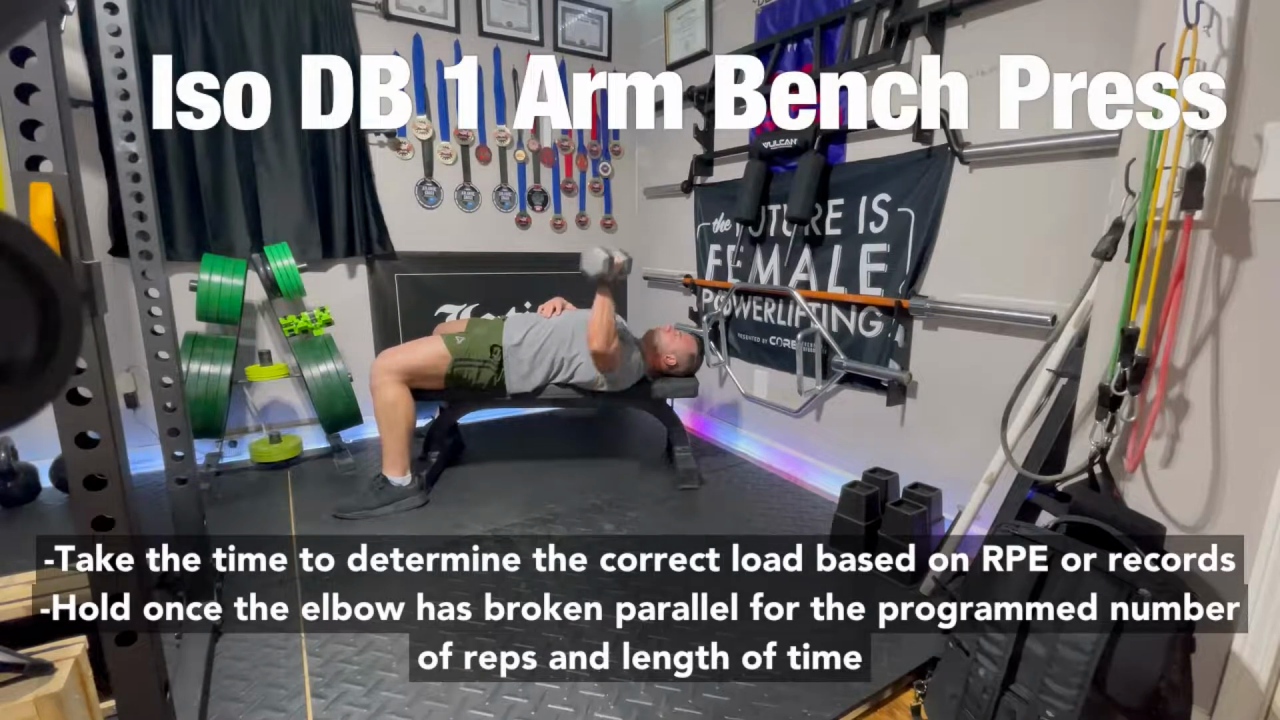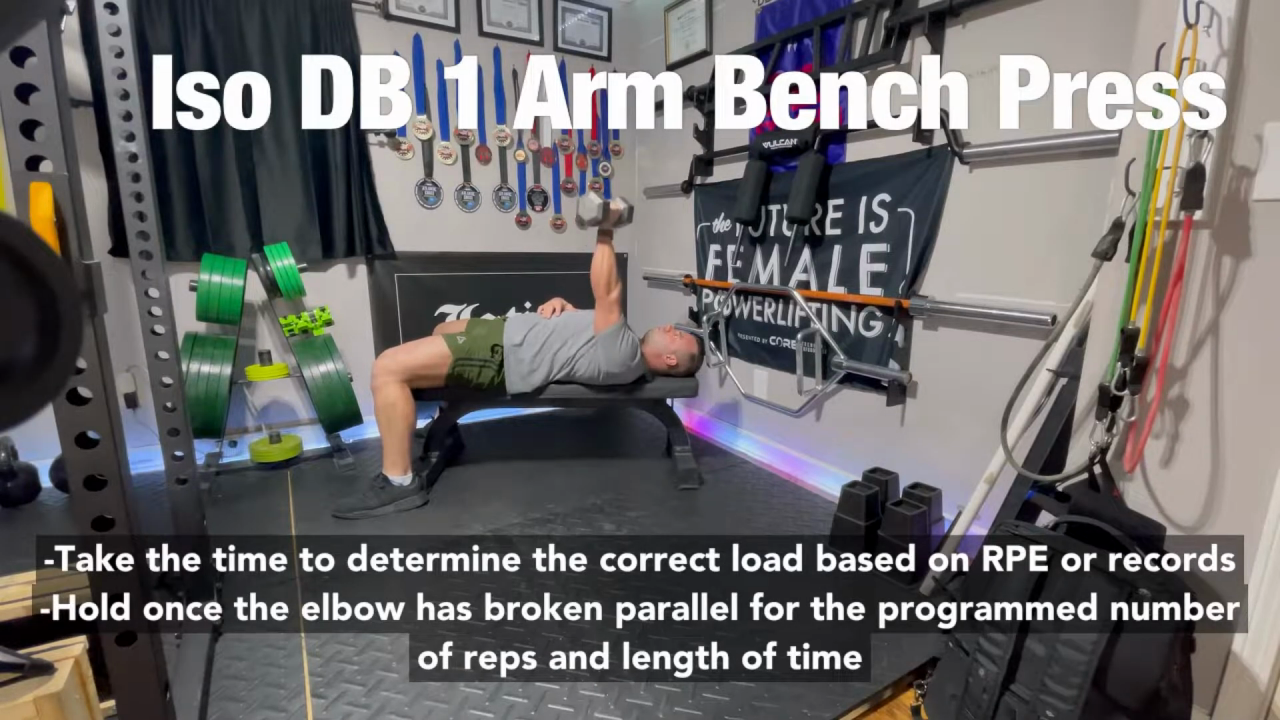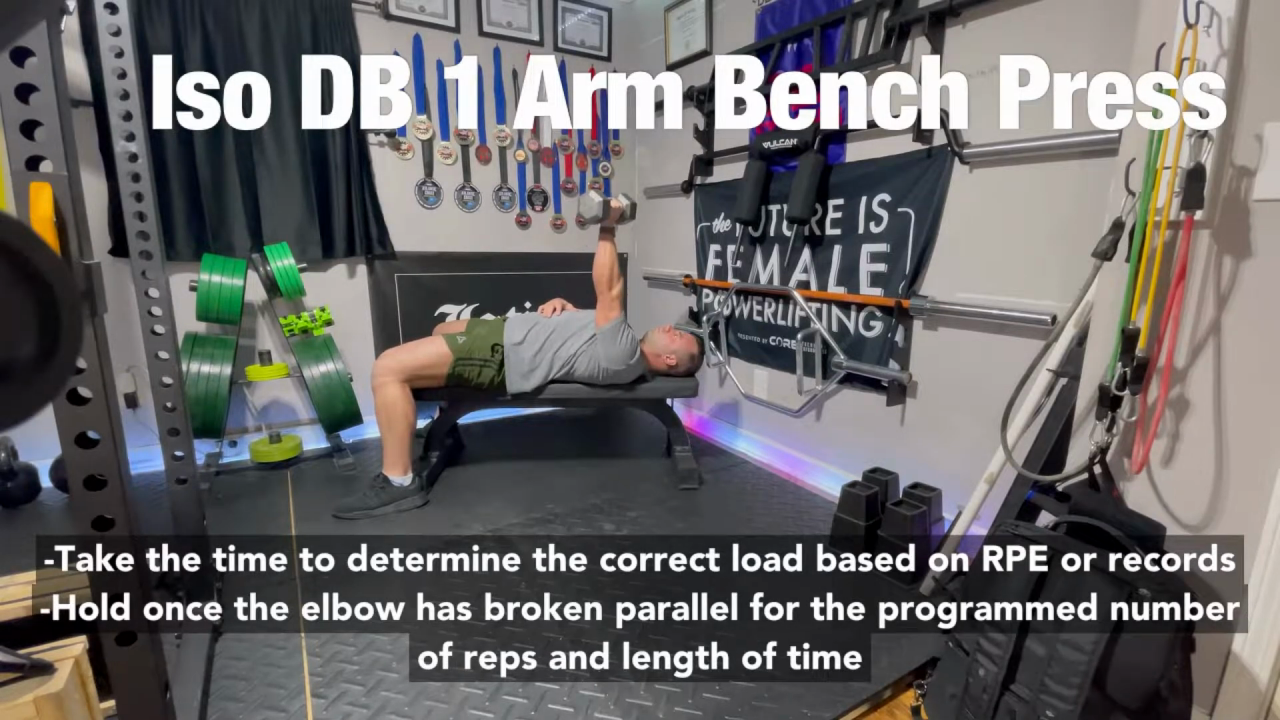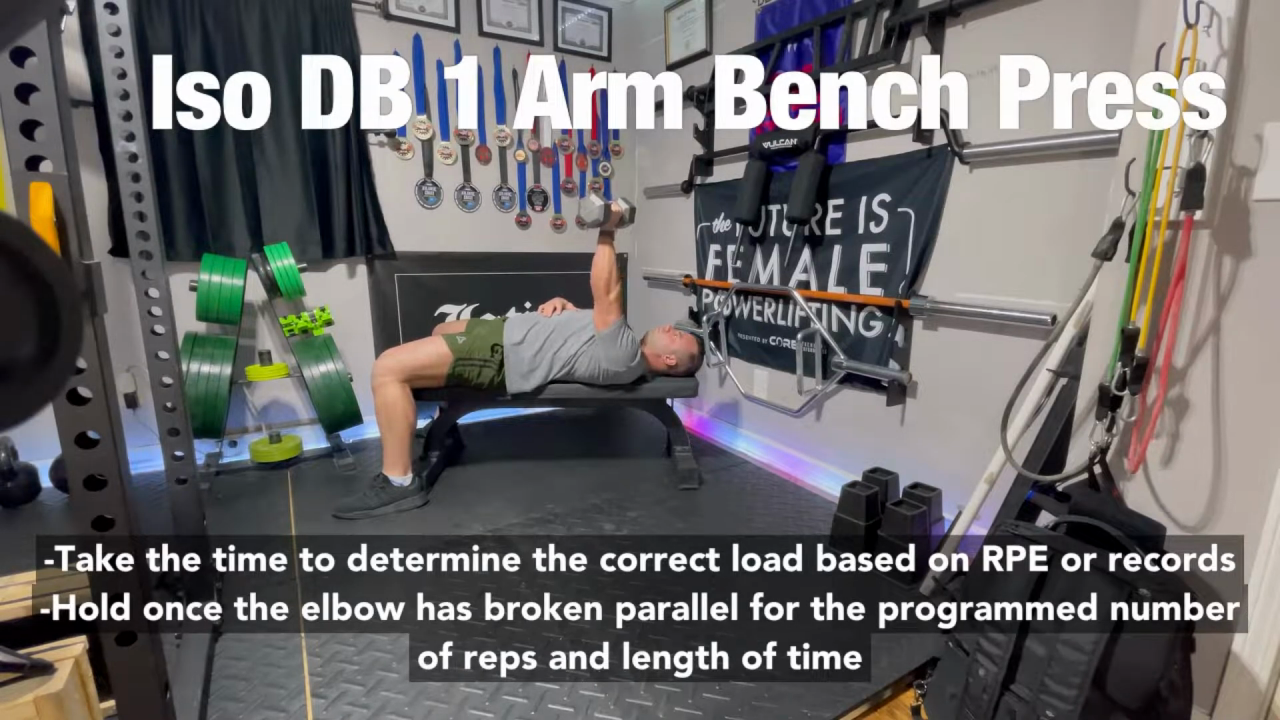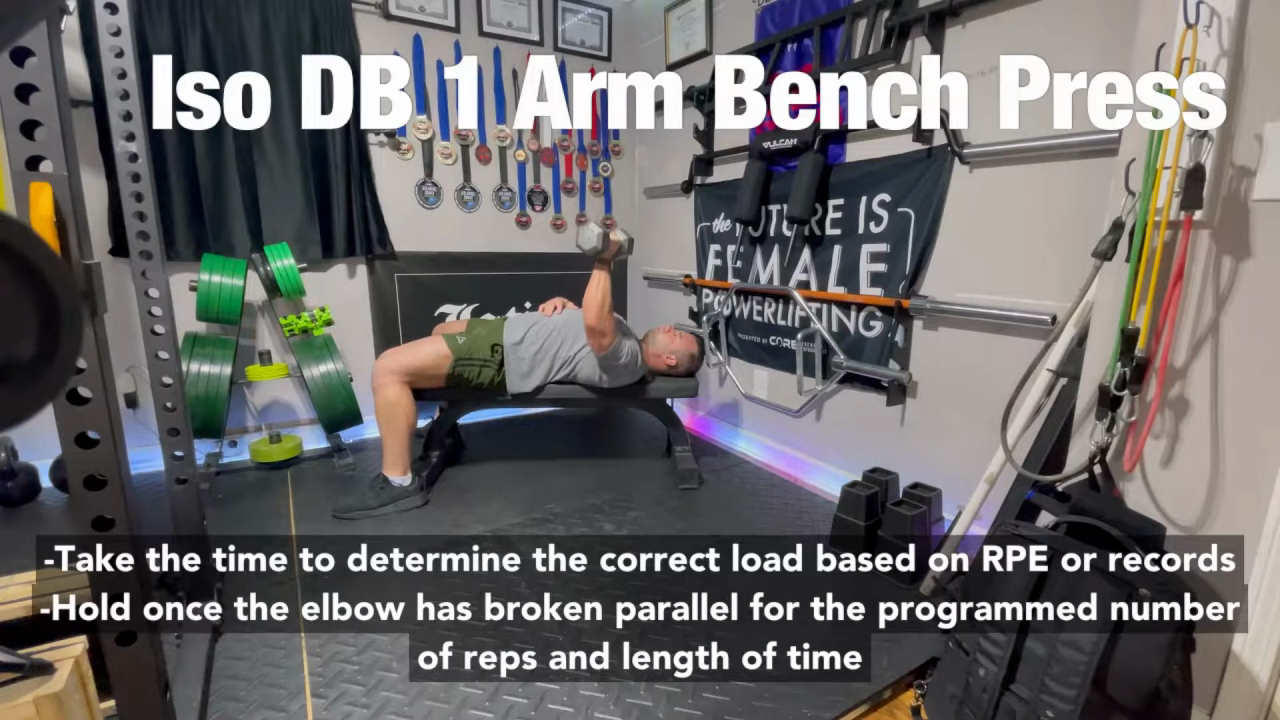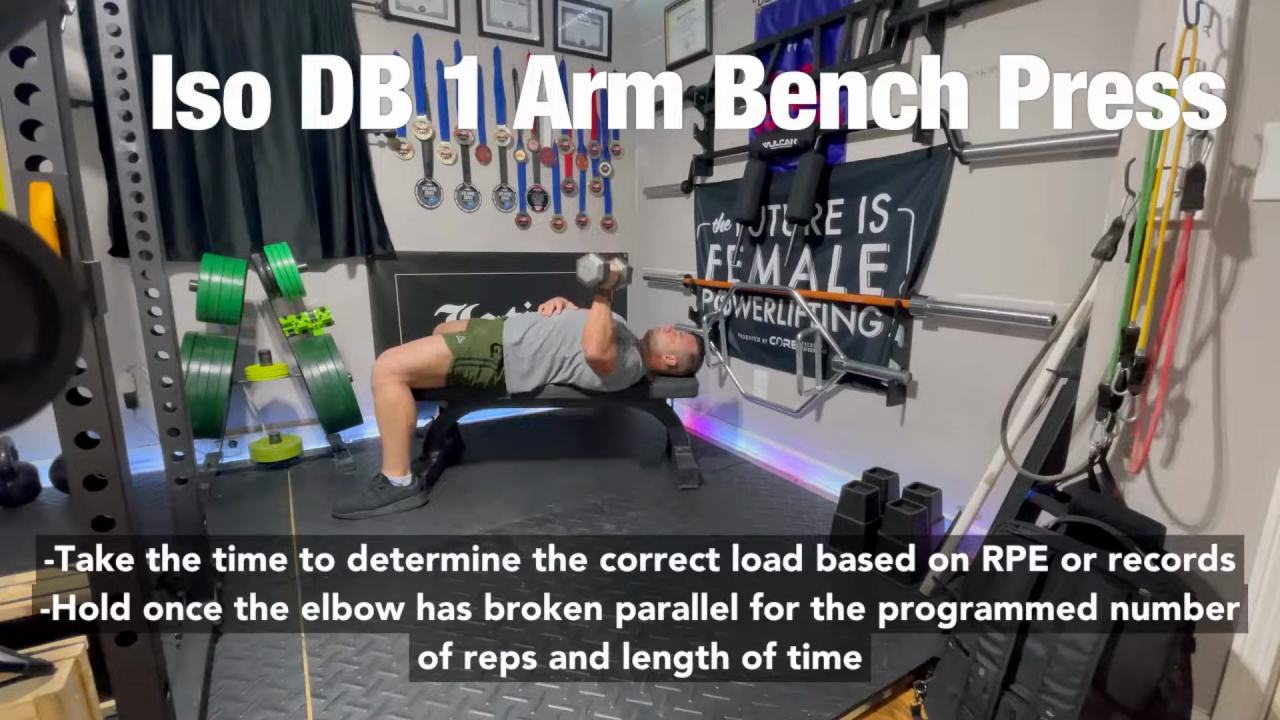
dt=0.4s
person 1, frame 1
left shoulder: (626, 367)
right shoulder: (629, 344)
left elbow: (598, 347)
right elbow: (584, 328)
left wrist: (604, 284)
right wrist: (562, 303)
left hip: (504, 356)
right hip: (509, 331)
left knee: (388, 367)
right knee: (442, 329)
left ankle: (398, 483)
person 1, frame 2
left shoulder: (622, 358)
right shoulder: (628, 343)
left elbow: (607, 296)
right elbow: (595, 314)
left wrist: (604, 234)
right wrist: (561, 303)
left hip: (504, 354)
right hip: (510, 331)
left knee: (388, 367)
right knee: (442, 329)
left ankle: (399, 482)
person 1, frame 3
left shoulder: (622, 356)
right shoulder: (628, 344)
left elbow: (608, 291)
right elbow: (592, 316)
left wrist: (607, 227)
right wrist: (562, 303)
left hip: (503, 355)
right hip: (509, 330)
left knee: (388, 368)
right knee: (441, 329)
left ankle: (399, 482)
person 1, frame 4
left shoulder: (624, 359)
right shoulder: (628, 342)
left elbow: (606, 296)
right elbow: (591, 318)
left wrist: (606, 233)
right wrist: (563, 302)
left hip: (504, 355)
left knee: (389, 368)
right knee: (441, 330)
left ankle: (399, 481)
person 1, frame 5
left shoulder: (624, 363)
right shoulder: (628, 342)
left elbow: (593, 323)
right elbow: (586, 319)
left wrist: (604, 261)
right wrist: (563, 302)
left hip: (503, 355)
right hip: (509, 331)
left knee: (389, 368)
right knee: (441, 330)
left ankle: (399, 482)
person 1, frame 6
left shoulder: (625, 367)
right shoulder: (628, 341)
left elbow: (594, 351)
right elbow: (584, 321)
left wrist: (603, 289)
right wrist: (564, 303)
left hip: (502, 355)
left knee: (389, 369)
right knee: (440, 330)
left ankle: (398, 484)
